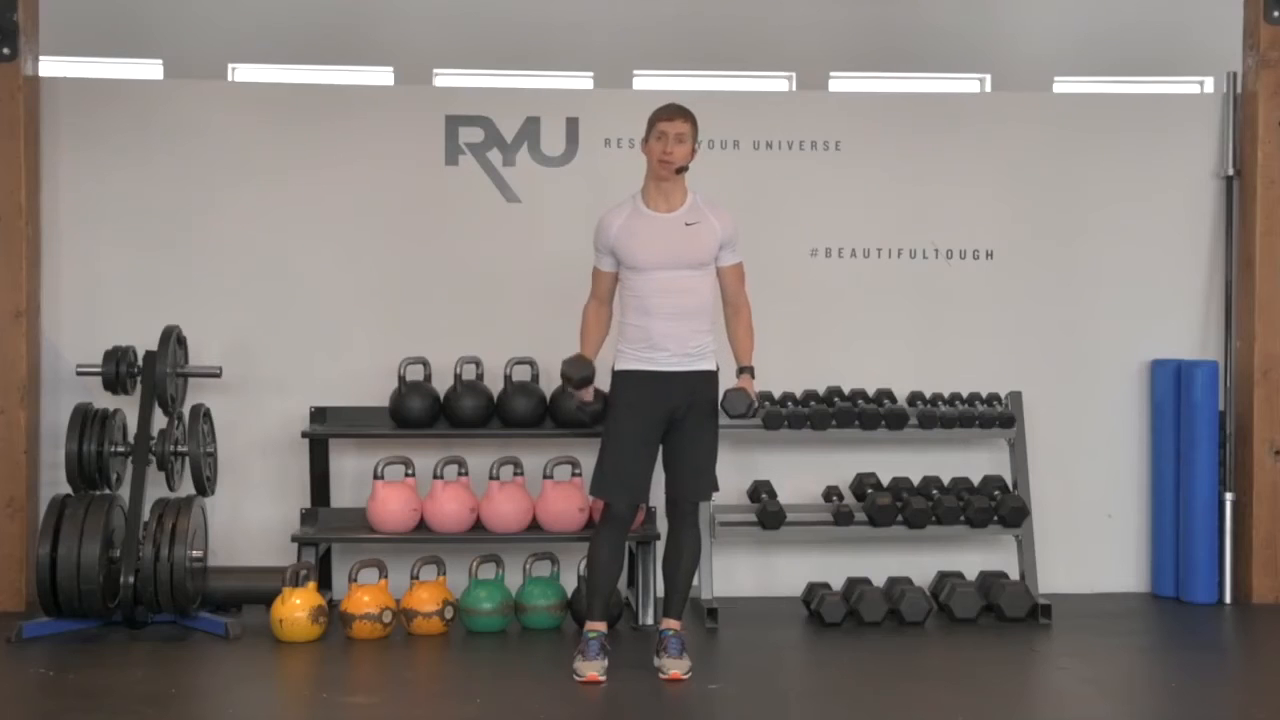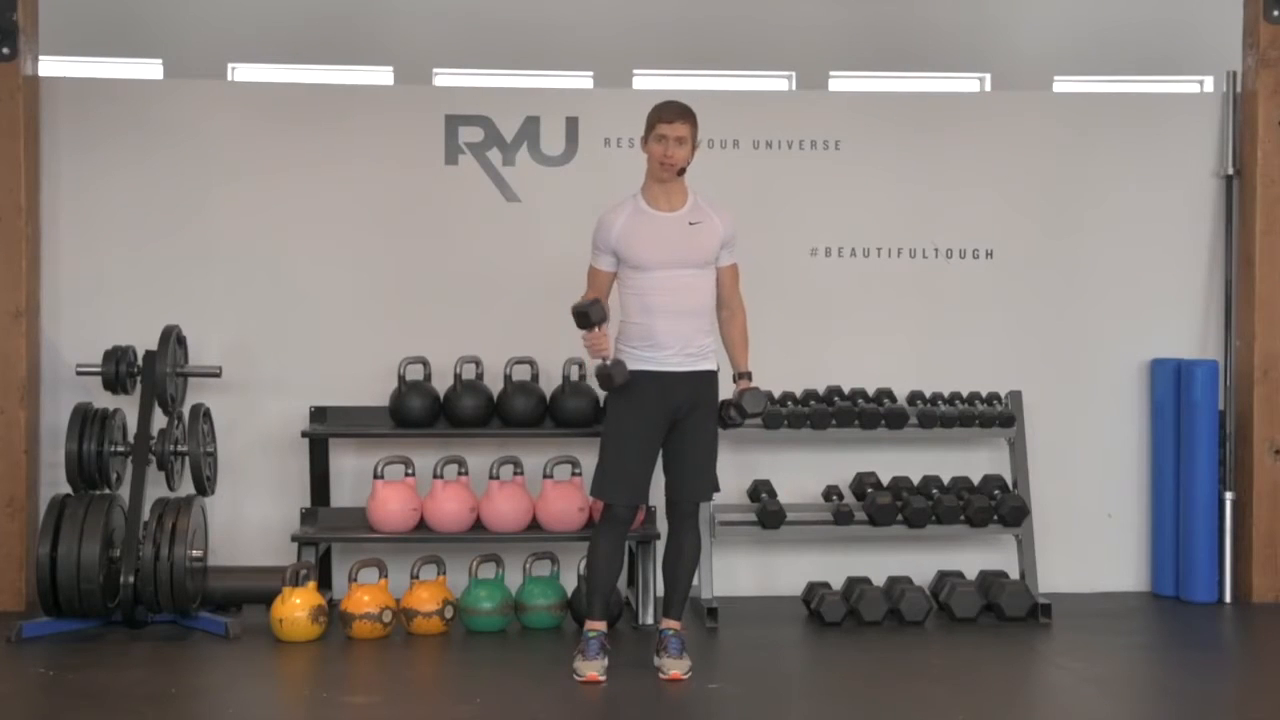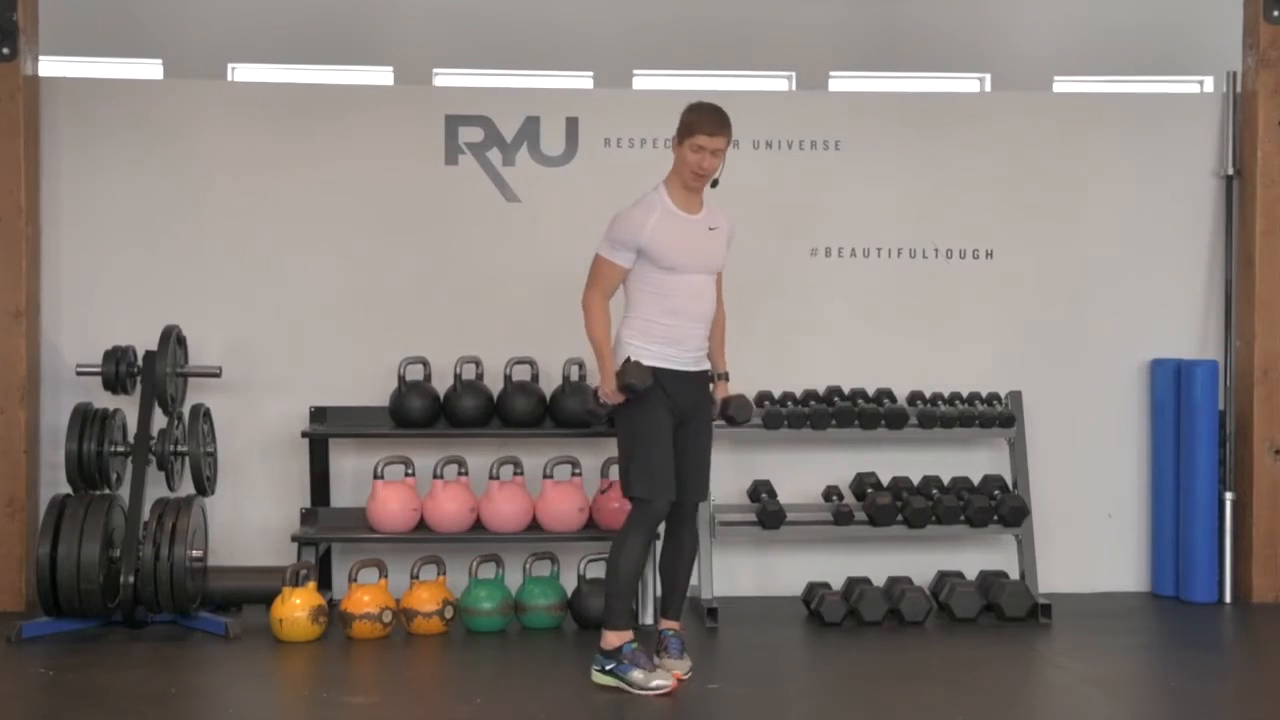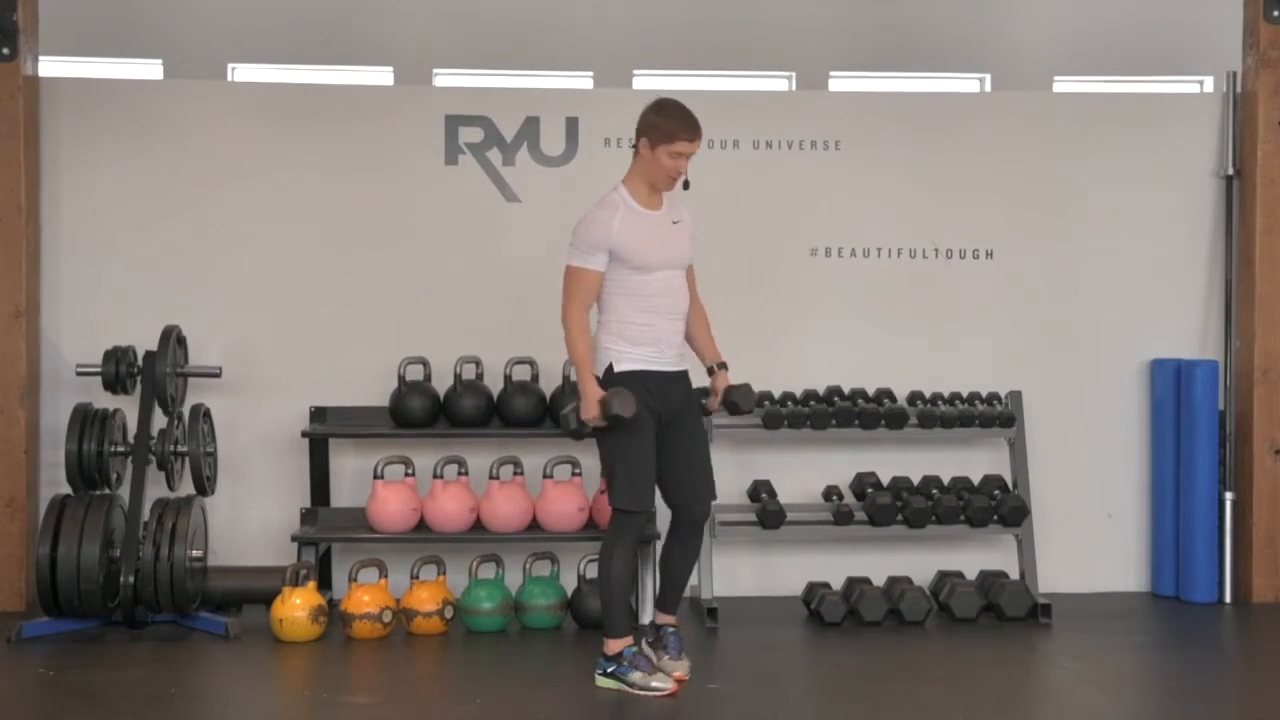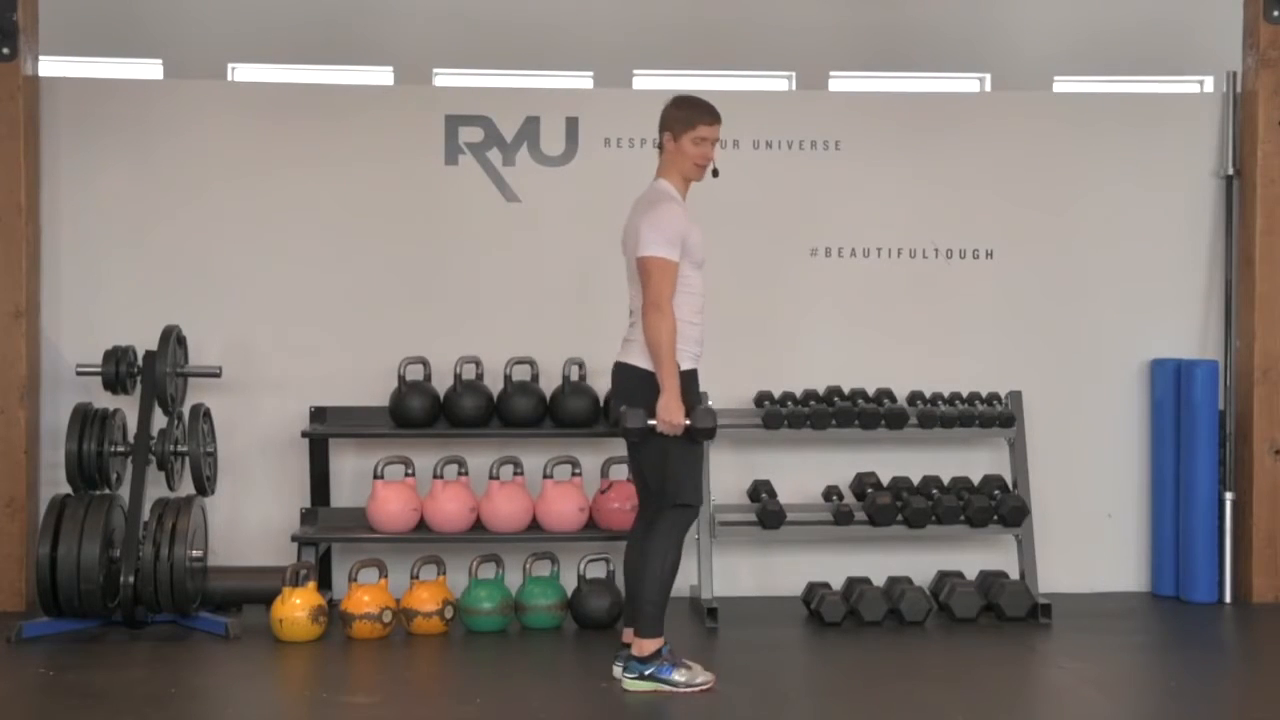
dt=1s
person 1, frame 1
left shoulder: (716, 221)
right shoulder: (615, 222)
left elbow: (736, 302)
right elbow: (600, 302)
left wrist: (745, 371)
right wrist: (583, 366)
left hip: (697, 380)
right hip: (635, 379)
left knee: (685, 508)
right knee: (617, 507)
left ankle: (671, 630)
right ankle: (595, 632)
person 1, frame 2
left shoulder: (716, 223)
right shoulder: (615, 222)
left elbow: (730, 304)
right elbow: (595, 295)
left wrist: (743, 375)
right wrist: (593, 331)
left hip: (697, 382)
right hip: (636, 381)
left knee: (685, 510)
right knee: (618, 508)
left ankle: (670, 630)
right ankle: (594, 631)
person 1, frame 3
left shoulder: (720, 224)
right shoulder: (639, 218)
right elbow: (595, 295)
left wrist: (721, 373)
right wrist: (609, 368)
left hip: (694, 381)
right hip: (647, 379)
left knee: (686, 510)
right knee: (652, 505)
left ankle: (669, 630)
right ankle: (615, 646)
person 1, frame 4
left shoulder: (680, 218)
right shoulder: (605, 219)
right elbow: (576, 309)
left wrist: (716, 366)
right wrist: (587, 385)
left hip: (676, 381)
right hip: (626, 382)
left knee: (694, 507)
right knee: (631, 516)
left ankle: (664, 625)
right ankle: (616, 653)
person 1, frame 5
left shoulder: (658, 206)
right shoulder: (665, 211)
right elbow: (658, 308)
right wrist: (671, 393)
left hip: (647, 377)
right hip: (656, 379)
left knee: (655, 510)
right knee: (677, 510)
left ankle: (636, 642)
right ankle: (645, 657)
